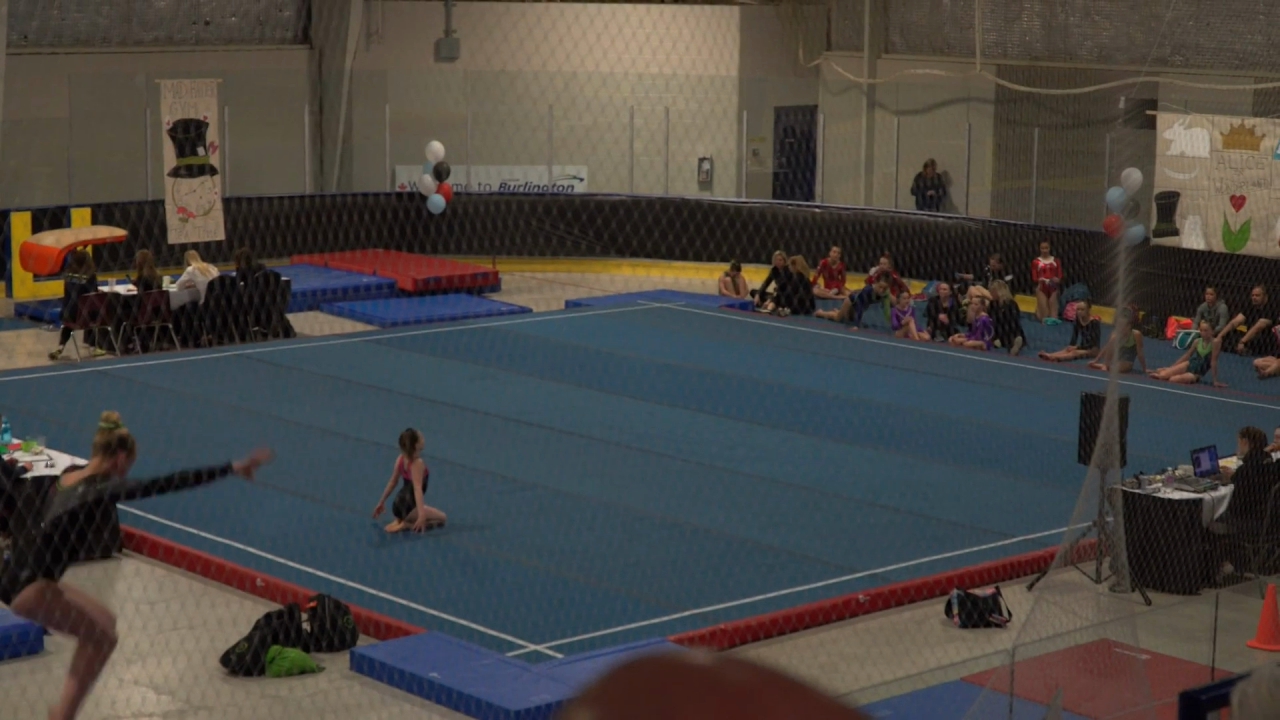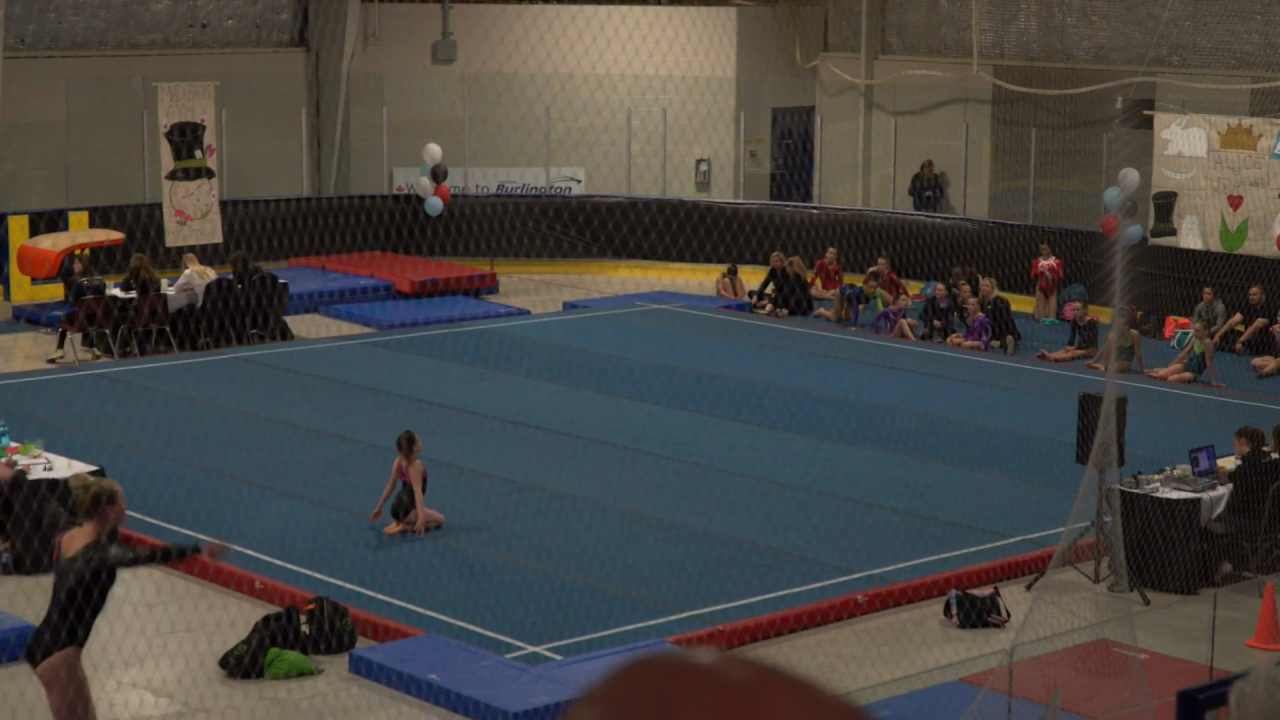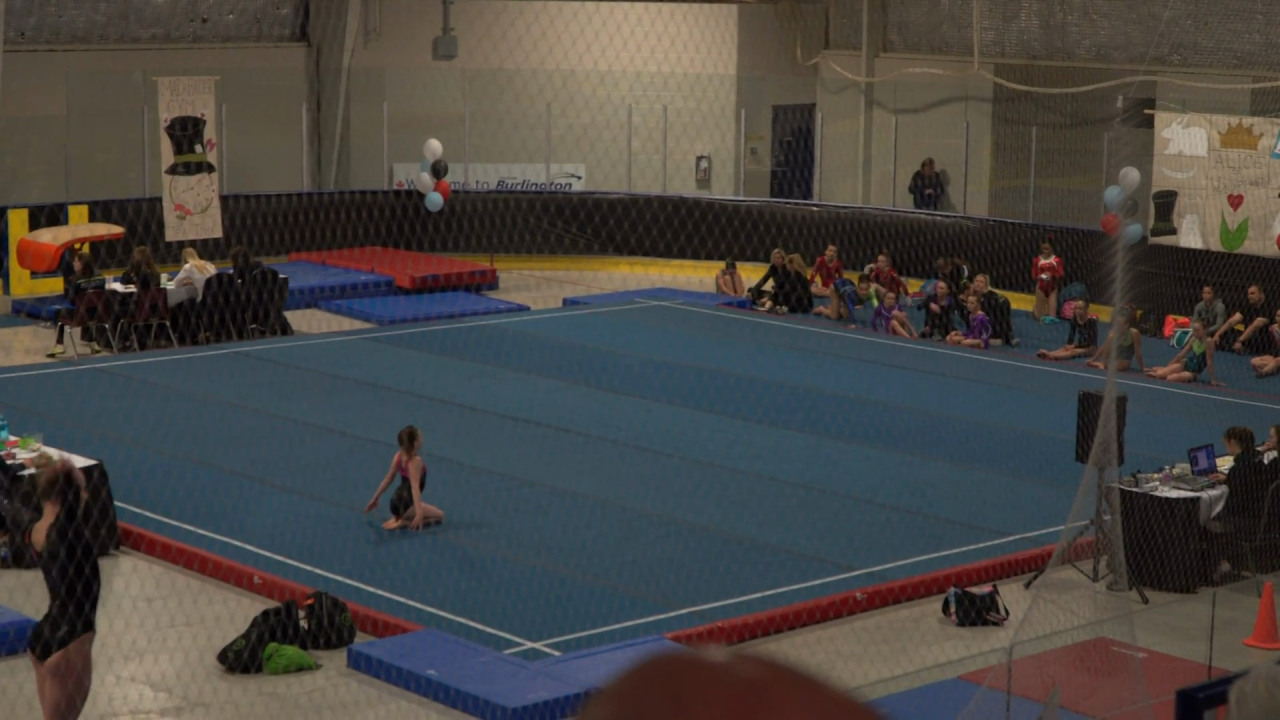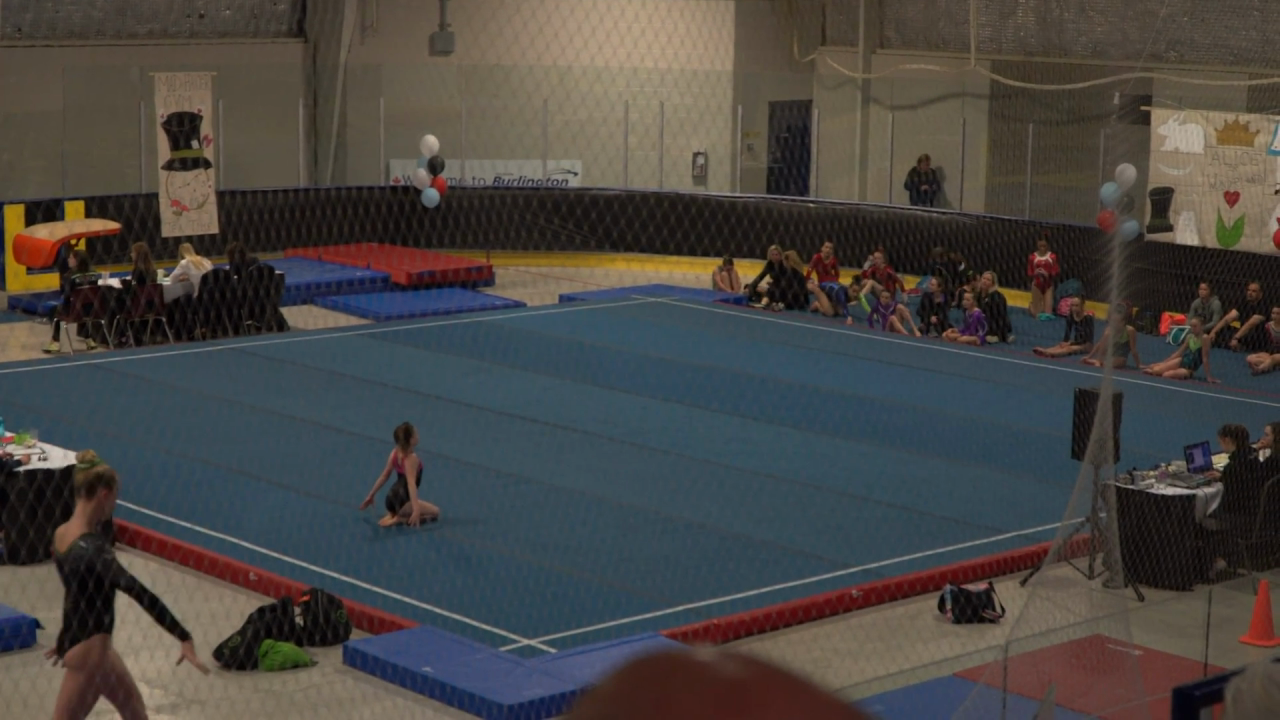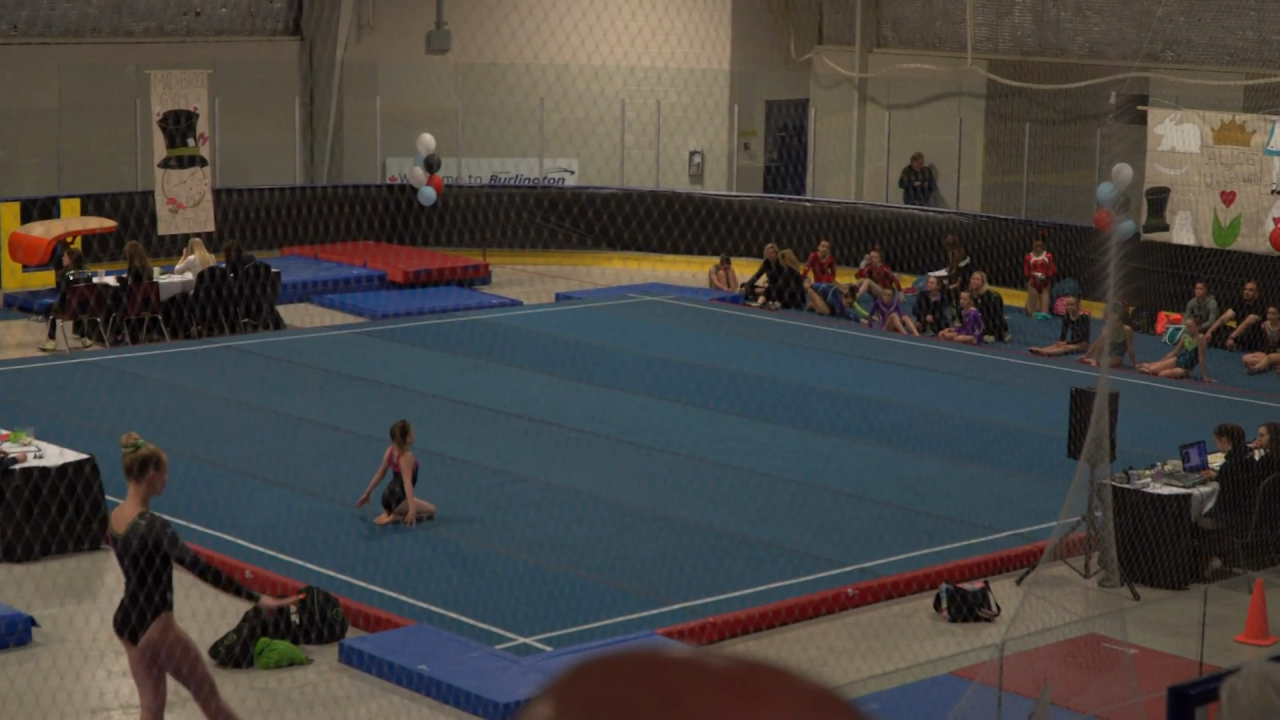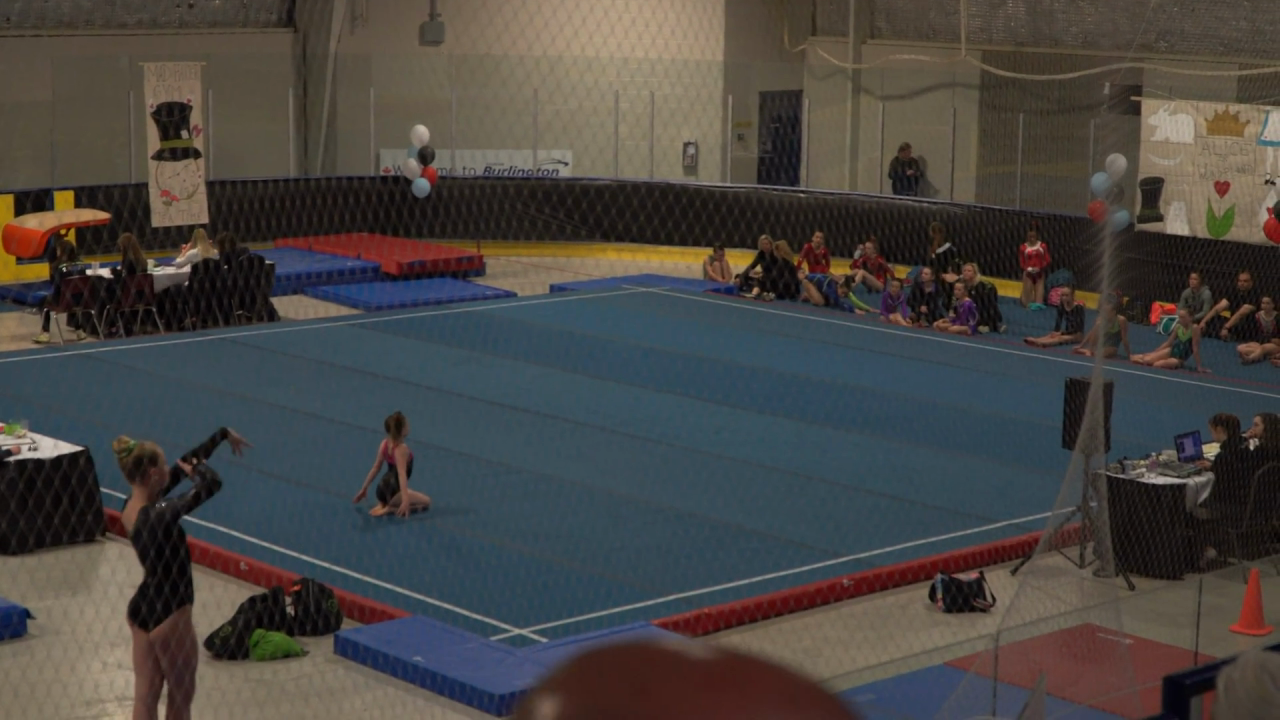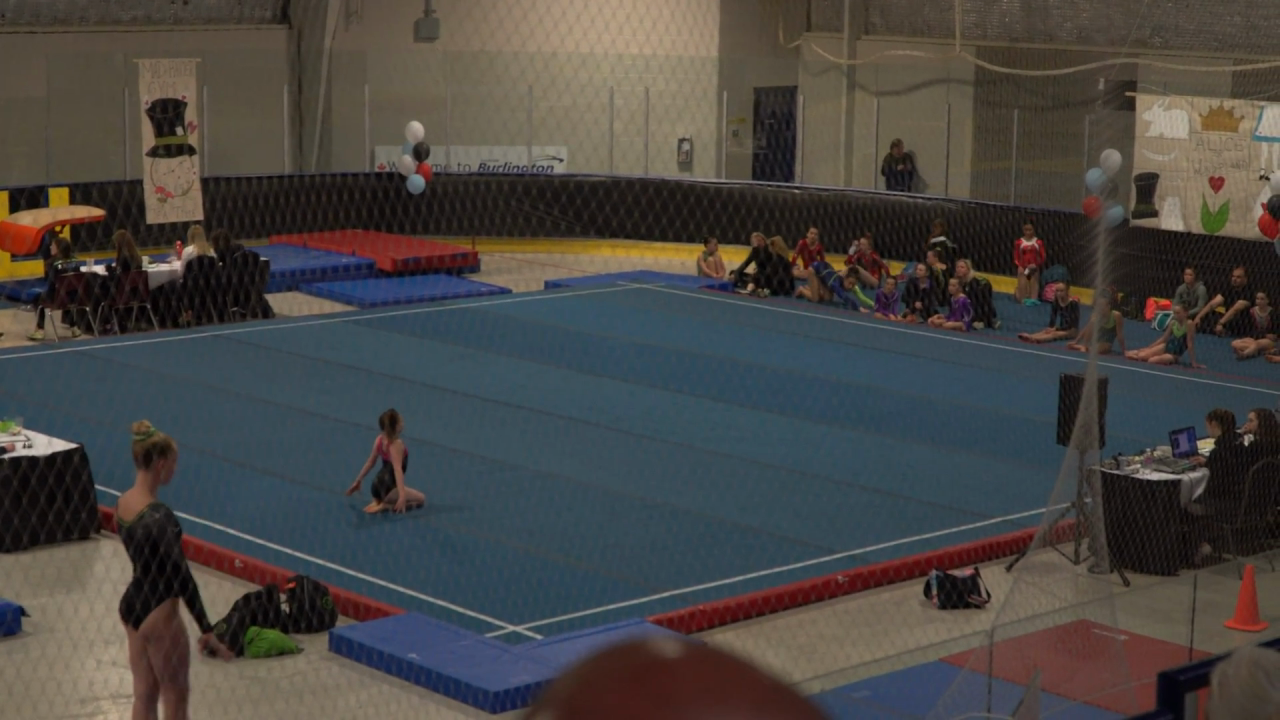
dt=0.7s
person 1, frame 1
left shoulder: (71, 478)
right shoulder: (102, 488)
right elbow: (168, 484)
right wrist: (232, 467)
right hip: (32, 589)
left knee: (103, 621)
right knee: (104, 637)
person 1, frame 2
left shoulder: (69, 537)
right shoulder: (101, 554)
right elbow: (147, 555)
right wrist: (200, 549)
left hip: (45, 646)
right hip: (59, 654)
person 1, frame 3
left shoulder: (39, 531)
right shoulder: (60, 534)
right elbow: (72, 495)
right wrist: (67, 473)
left hip: (44, 641)
right hip: (69, 647)
person 1, frame 4
left shoulder: (63, 535)
right shoulder: (91, 548)
right elbow: (138, 593)
right wrist: (185, 638)
left hip: (87, 640)
right hip: (89, 647)
person 1, frame 5
left shoulder: (116, 516)
right shoulder: (150, 525)
right elbow: (200, 567)
right wrist: (257, 598)
left hip: (126, 620)
right hip: (153, 625)
right knee: (208, 695)
person 1, frame 6
left shoulder: (133, 507)
right shoulder: (158, 516)
left elbow: (186, 465)
right elbow: (211, 482)
left wrist: (224, 435)
right wrist: (198, 471)
left hip: (140, 611)
right hip: (169, 617)
person 1, frame 7
left shoulder: (123, 503)
right shoulder: (159, 517)
right elbow: (180, 575)
right wrist: (207, 630)
left hip: (130, 605)
right hip: (158, 612)
left knee: (144, 696)
